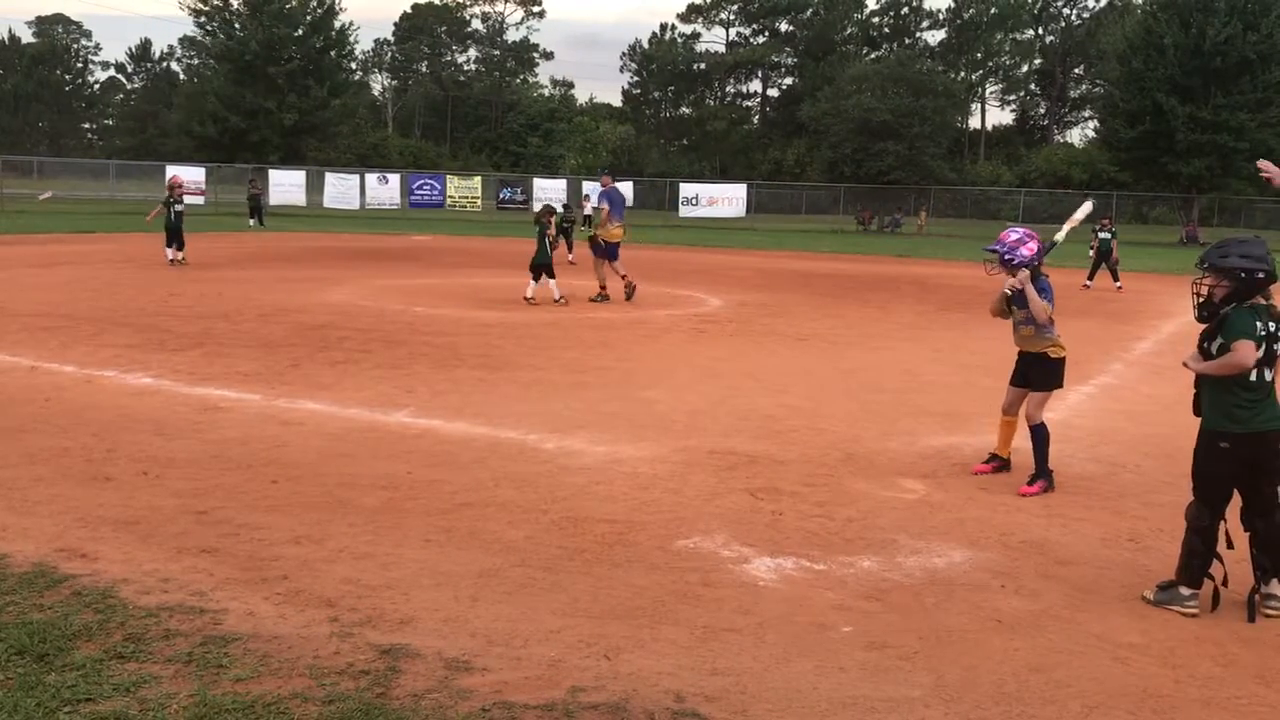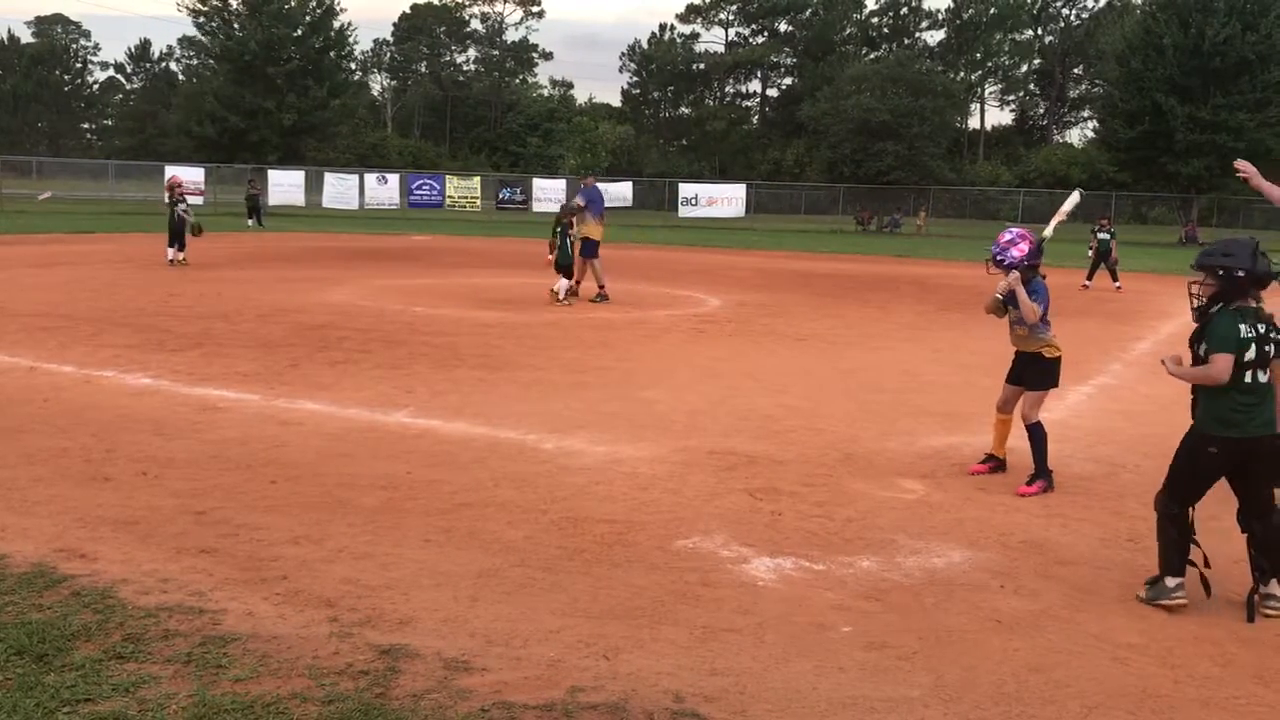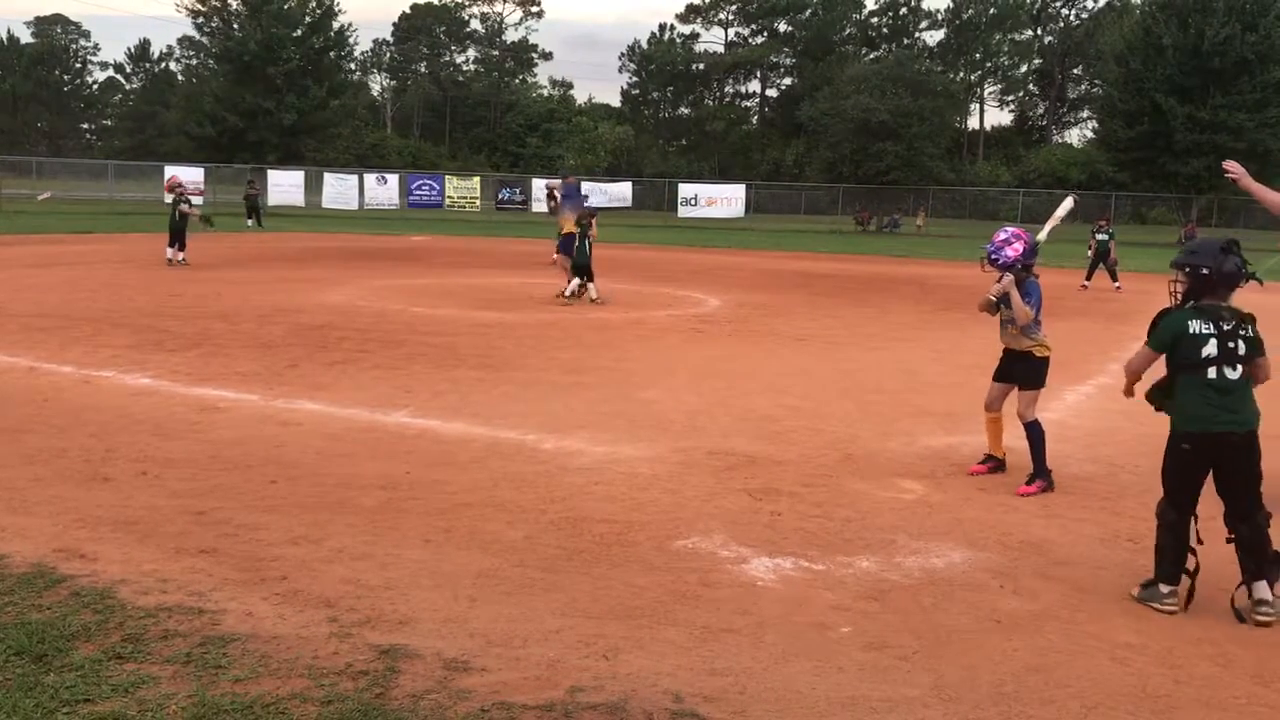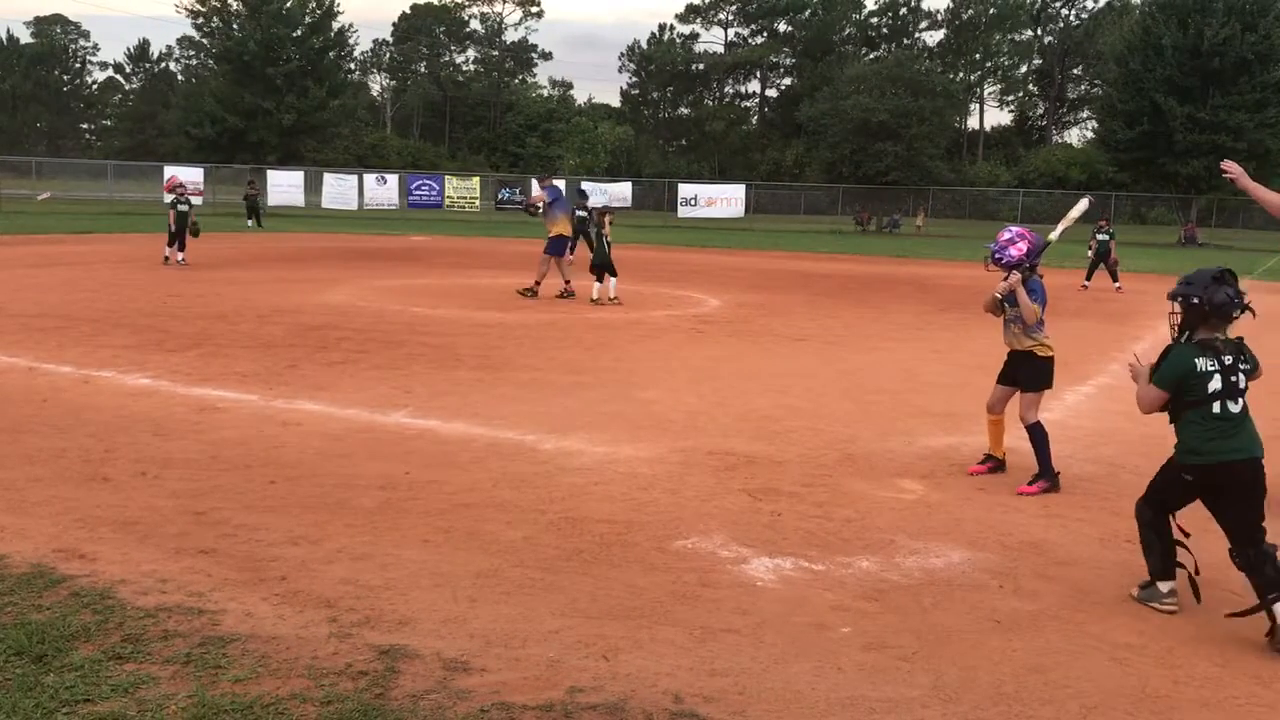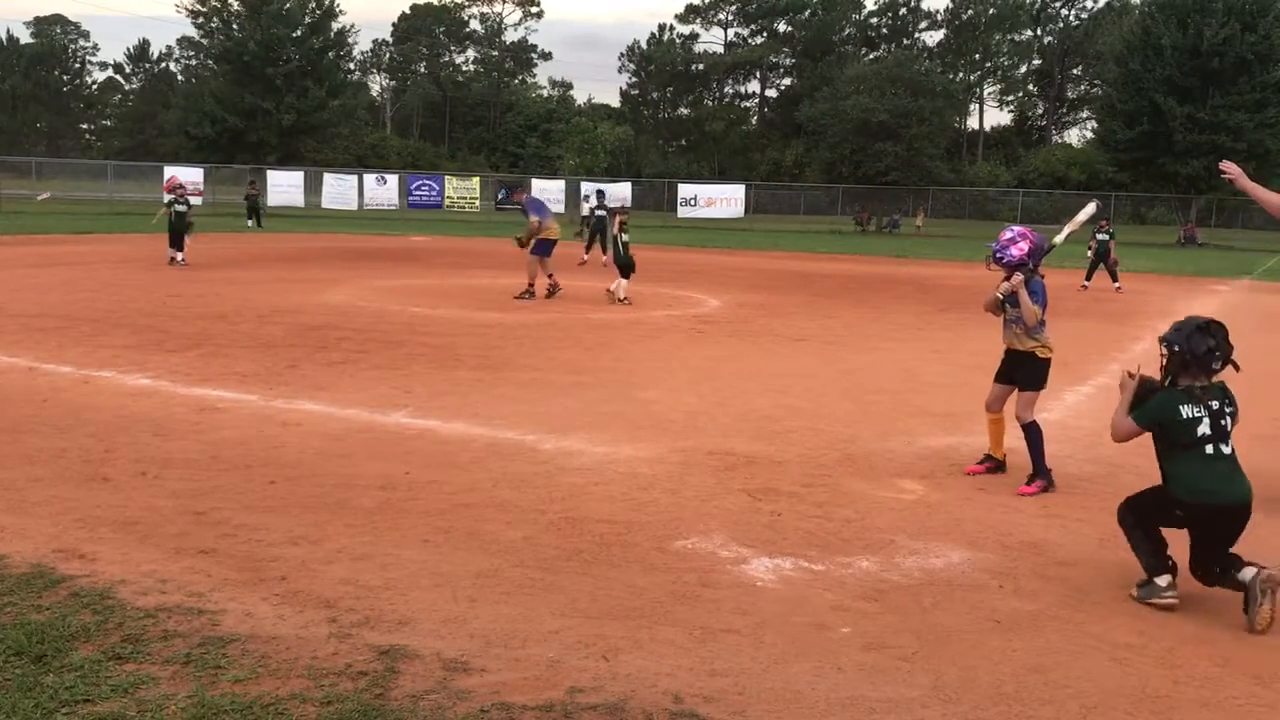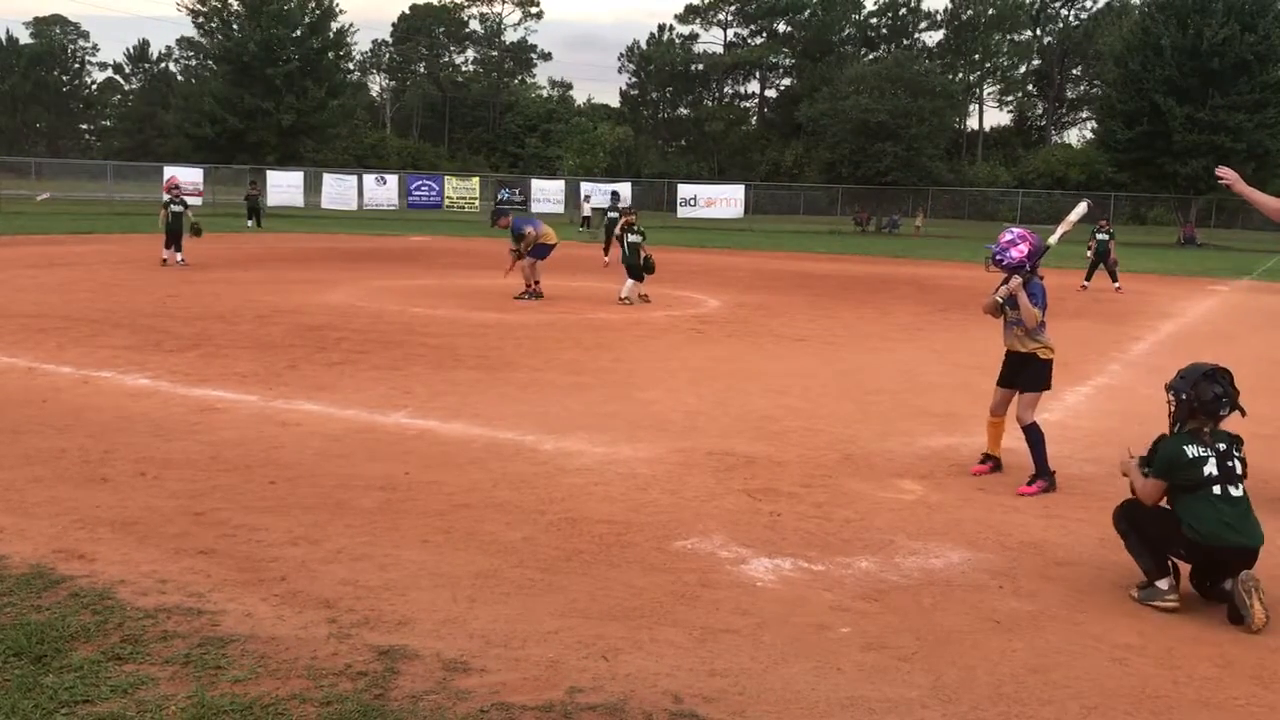
dt=0.3s
person 1, frame 1
left shoulder: (1237, 317)
left elbow: (1244, 359)
left wrist: (1199, 365)
left hip: (1226, 432)
left knee: (1205, 510)
left ankle: (1186, 589)
person 1, frame 2
left shoulder: (1222, 320)
left elbow: (1219, 373)
left wrist: (1179, 370)
left hip: (1217, 433)
left knee: (1173, 500)
left ankle: (1171, 581)
person 1, frame 3
left shoulder: (1178, 320)
right shoulder: (1245, 323)
left elbow: (1137, 365)
left wrist: (1129, 383)
left hip: (1193, 431)
right hip: (1242, 431)
left knee: (1175, 509)
right knee: (1247, 512)
left ankle: (1165, 587)
person 1, frame 4
left shoulder: (1181, 355)
right shoulder: (1238, 351)
left elbow: (1147, 404)
left wrist: (1140, 377)
left hip: (1197, 460)
right hip: (1247, 460)
left knee: (1151, 509)
left ankle: (1163, 588)
person 1, frame 5
left shoulder: (1164, 402)
right shoulder: (1224, 395)
left elbow: (1119, 432)
left wrist: (1126, 395)
left hip: (1195, 503)
right hip: (1238, 503)
left knee: (1132, 511)
right knee: (1207, 565)
left ankle: (1161, 582)
right ankle: (1248, 575)
person 1, frame 6
left shoulder: (1173, 447)
right shoulder: (1233, 444)
left elbow: (1149, 497)
left wrist: (1133, 471)
left hip: (1205, 544)
right hip: (1248, 548)
left knee: (1127, 513)
right knee: (1208, 579)
left ankle: (1162, 585)
right ankle: (1233, 584)
person 2, frame 1
left shoulder: (1040, 284)
right shoulder: (1014, 284)
left elbow: (1043, 316)
right elbow: (996, 313)
left wrist: (1028, 285)
right wrist: (1005, 291)
left hip: (1048, 357)
right hip: (1026, 355)
left knee: (1033, 414)
right knee: (1009, 408)
left ankle: (1043, 476)
right ankle: (1001, 457)
person 2, frame 2
left shoulder: (1036, 285)
right shoulder: (1011, 284)
left elbow: (1031, 317)
right elbow: (991, 310)
left wrist: (1018, 287)
right wrist: (999, 292)
left hip: (1043, 356)
right hip: (1023, 354)
left knee: (1029, 413)
right knee: (1003, 406)
left ankle: (1043, 476)
right ankle: (997, 457)
person 2, frame 3
left shoulder: (1029, 285)
right shoulder: (1006, 280)
left elbow: (1024, 320)
right elbow: (983, 308)
left wrist: (1012, 289)
right wrist: (992, 294)
left hip: (1033, 355)
right hip: (1011, 352)
left knee: (1025, 412)
right knee: (992, 404)
left ankle: (1042, 476)
right ankle: (996, 457)
person 2, frame 4
left shoulder: (1033, 284)
right shoulder: (1010, 280)
left elbow: (1031, 318)
right elbow: (990, 310)
left wrist: (1019, 287)
right wrist: (997, 292)
left hip: (1036, 357)
right hip: (1016, 354)
left knee: (1027, 415)
right knee: (994, 406)
left ankle: (1048, 476)
right ankle: (996, 457)
person 2, frame 5
left shoulder: (1034, 285)
right shoulder: (1010, 280)
left elbow: (1032, 320)
right elbow: (989, 308)
left wrist: (1020, 288)
right wrist: (999, 294)
left hip: (1034, 356)
right hip: (1013, 353)
left knee: (1023, 414)
right knee: (993, 404)
left ankle: (1042, 475)
right ankle: (996, 457)
person 2, frame 6
left shoulder: (1034, 287)
right shoulder: (1009, 282)
left elbow: (1032, 322)
right elbow: (988, 310)
left wrist: (1020, 292)
right wrist: (999, 295)
left hip: (1036, 358)
right hip: (1014, 355)
left knee: (1024, 416)
right knee: (996, 409)
left ankle: (1044, 476)
right ankle: (992, 456)
